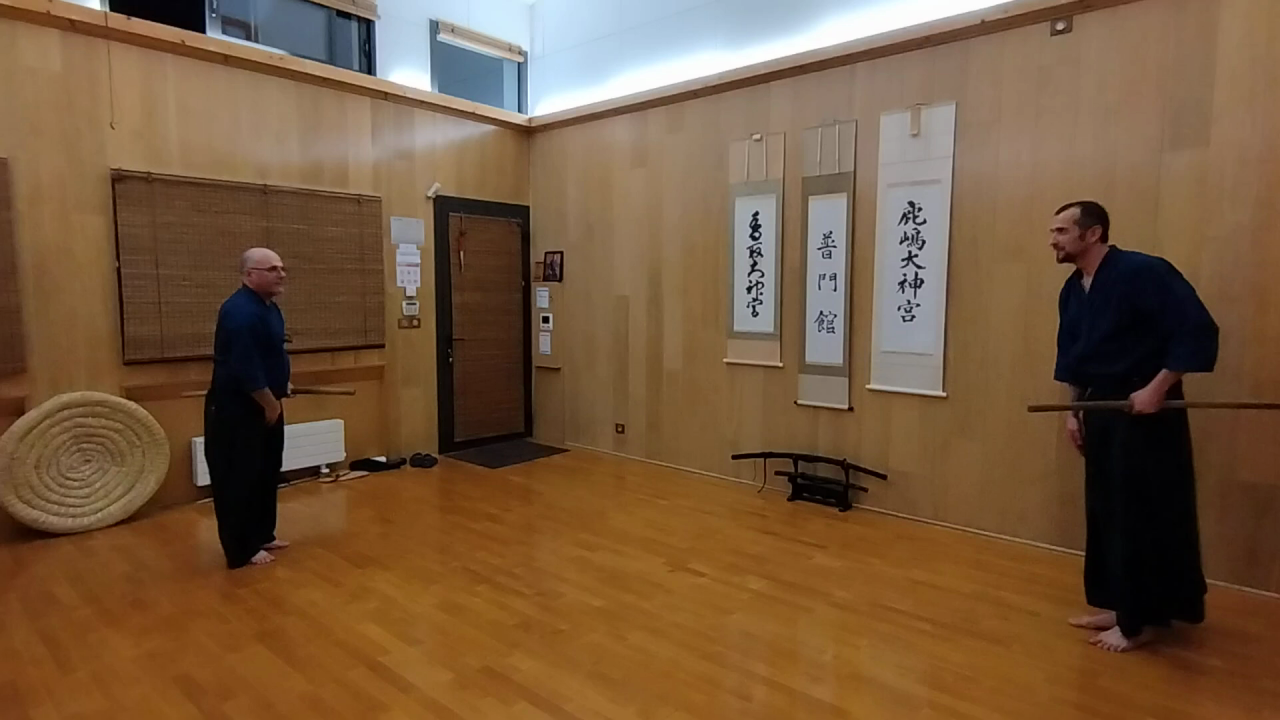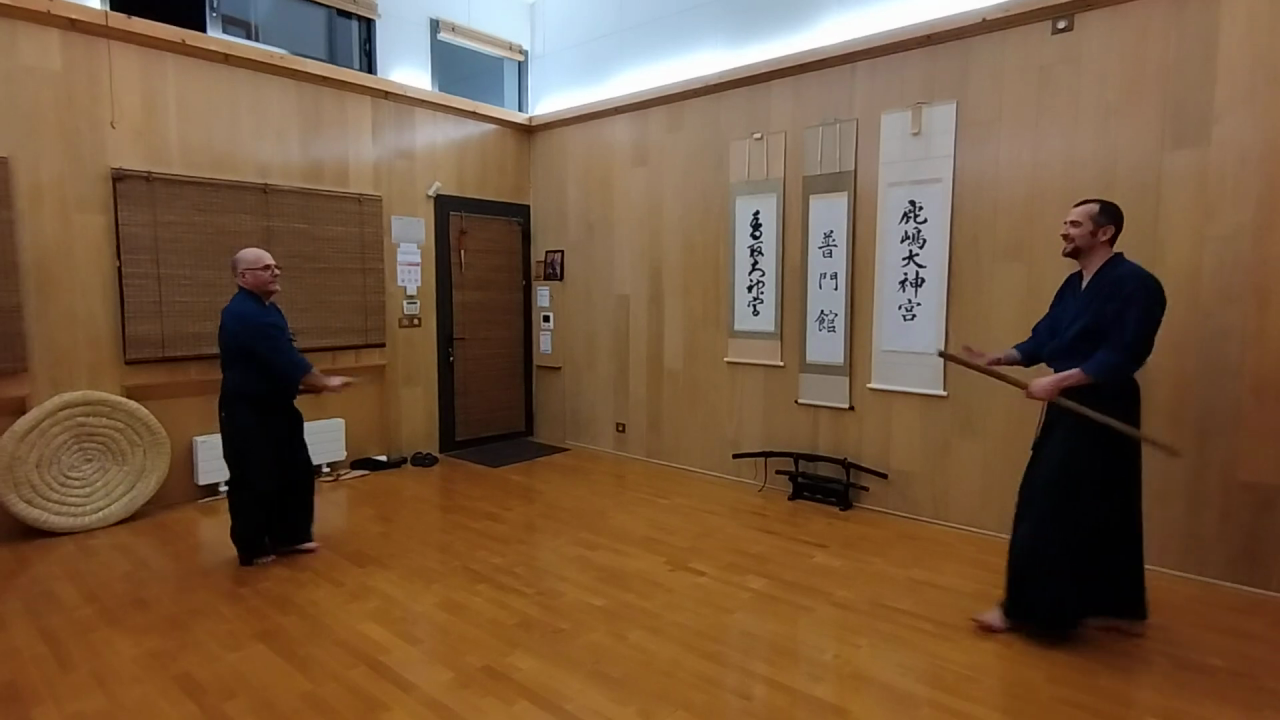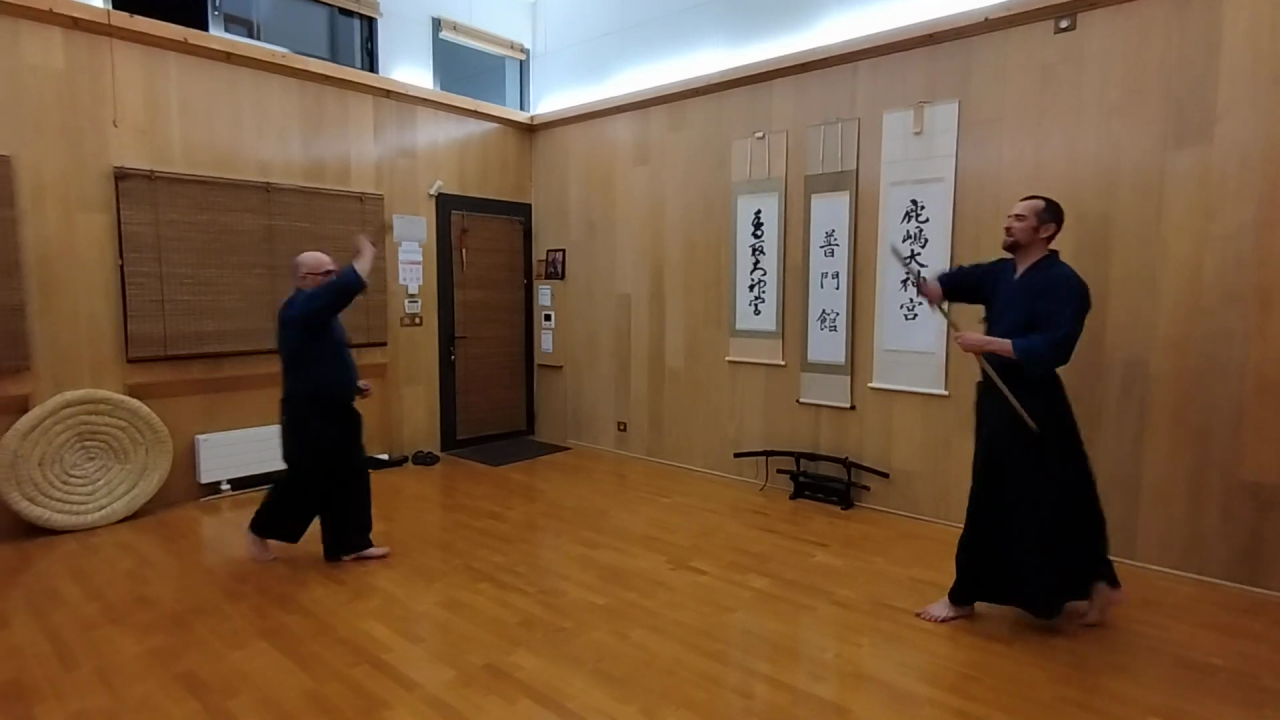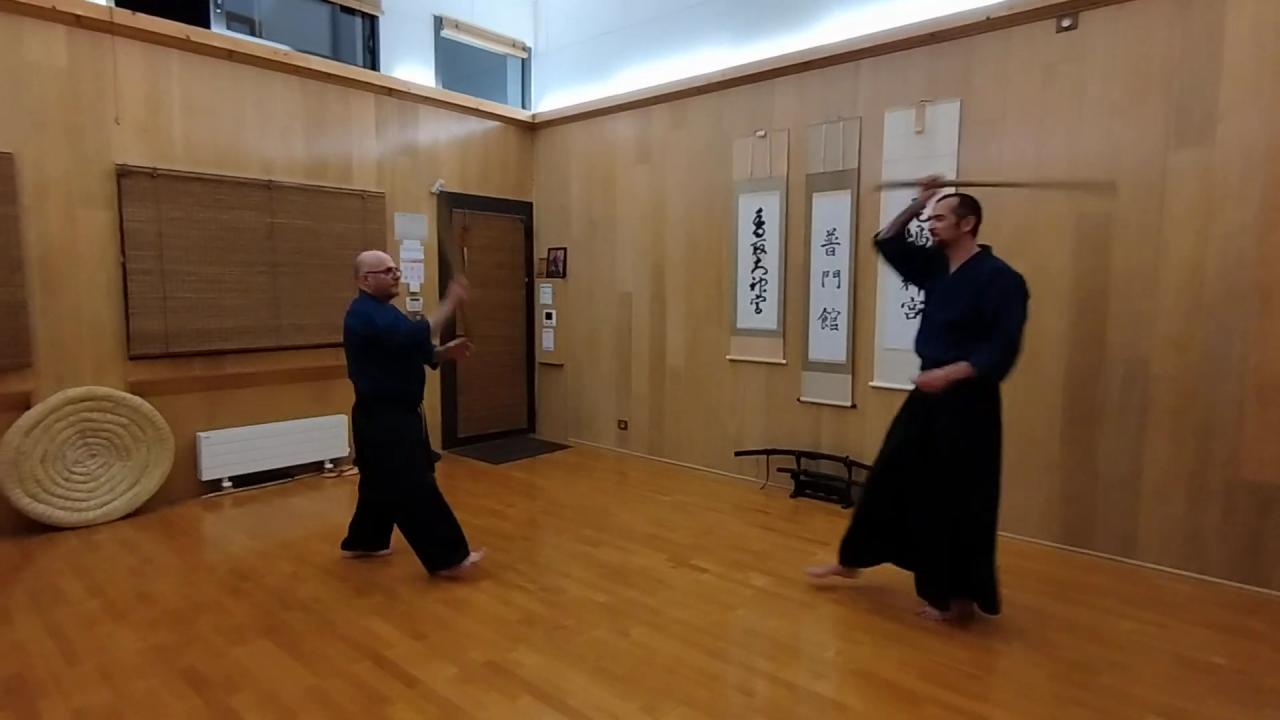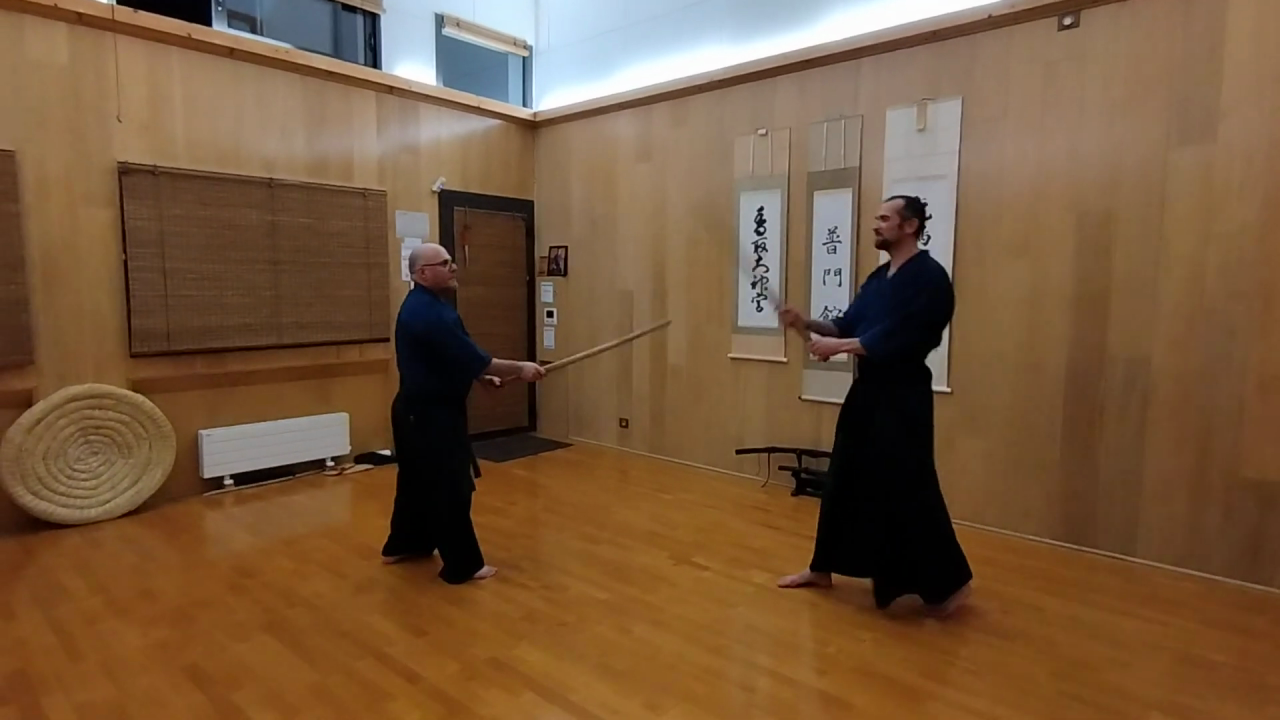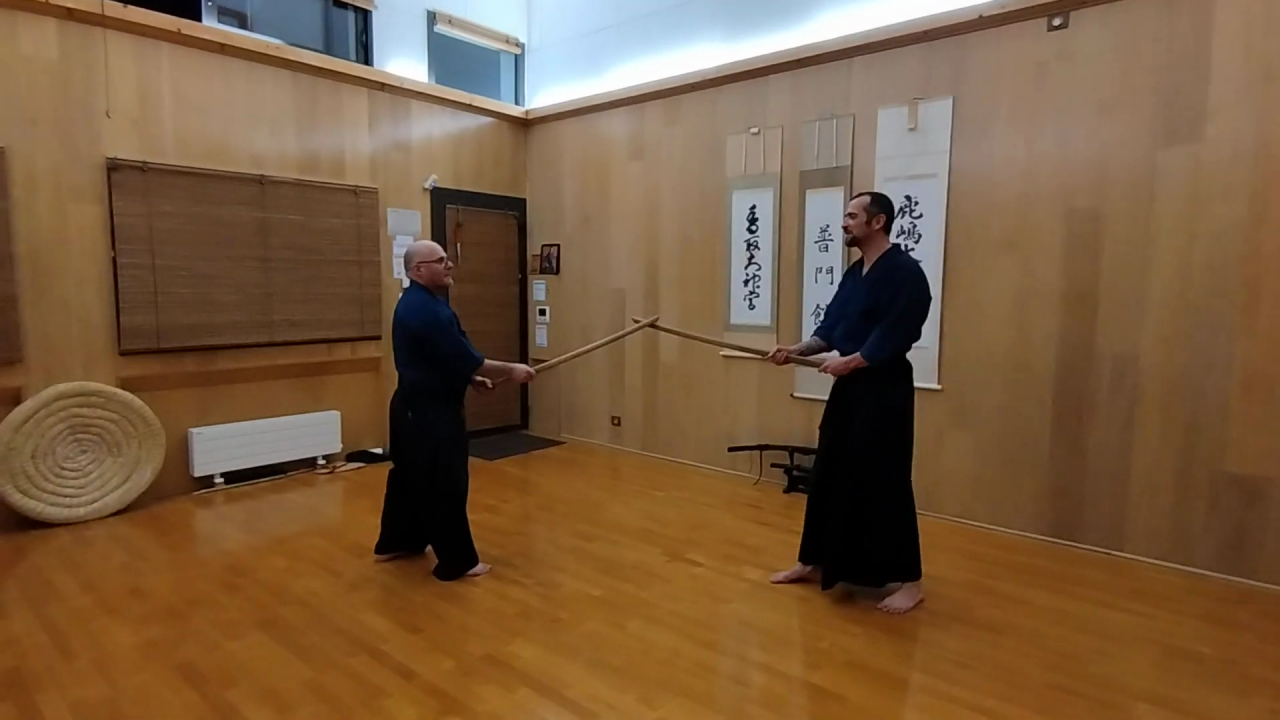
dt=0.5s
person 1, frame 1
left shoulder: (1144, 273)
right shoulder: (1073, 290)
left elbow: (1197, 333)
left wrist: (1157, 387)
right wrist: (1074, 411)
left hip: (1147, 407)
right hip: (1105, 405)
left knee: (1143, 511)
right knee: (1107, 508)
left ankle: (1141, 618)
right ankle: (1118, 605)
person 1, frame 2
left shoulder: (1135, 284)
right shoulder: (1073, 285)
left elbow: (1122, 355)
right elbow: (1044, 340)
left wrist: (1057, 381)
right wrist: (997, 359)
left hip: (1102, 411)
right hip: (1068, 406)
left knee: (1056, 507)
right knee: (1099, 512)
left ankle: (1022, 609)
right ankle: (1118, 609)
person 1, frame 3
left shoulder: (1062, 283)
right shoulder: (1000, 272)
left elbow: (1052, 346)
right elbow: (959, 281)
left wrist: (986, 342)
right wrist: (936, 286)
left hip: (1032, 403)
right hip: (1001, 396)
left knee: (994, 499)
left ankle: (965, 596)
right ankle: (1093, 584)
person 1, frame 4
left shoulder: (1000, 279)
right shoulder: (934, 265)
left elbow: (1001, 349)
right elbow: (887, 242)
left wrist: (949, 373)
right wrist: (917, 202)
left hip: (967, 403)
right hip: (927, 394)
left knee: (958, 499)
right knee: (888, 478)
left ankle: (957, 594)
right ankle: (850, 560)
person 1, frame 5
left shoulder: (929, 277)
right shoulder: (879, 277)
left elbow: (899, 336)
right elbow: (852, 325)
left wrist: (838, 345)
right wrist: (809, 325)
left hip: (902, 394)
right hip: (868, 389)
left knee: (908, 487)
right knee: (844, 479)
left ankle: (950, 583)
right ankle: (823, 567)
person 1, frame 6
left shoulder: (905, 272)
right shoulder: (854, 273)
left elbow: (895, 337)
right elbow: (831, 328)
left wrist: (851, 360)
right wrist: (795, 350)
left hip: (885, 389)
right hip: (850, 386)
left knee: (882, 481)
right knee: (830, 474)
left ankle: (907, 579)
right ankle: (815, 560)
person 2, frame 1
left shoulder: (269, 309)
right shoulder: (240, 312)
right elbow: (244, 370)
left wrist: (279, 387)
right wrist: (269, 404)
left hip: (262, 407)
right hip: (235, 410)
left knee: (265, 474)
right knee: (238, 479)
left ankle: (261, 536)
right ankle: (241, 549)
person 2, frame 2
left shoulder: (267, 309)
right shoulder: (243, 314)
right elbow: (282, 359)
left wrist: (302, 381)
right wrist: (325, 383)
left hip: (276, 408)
right hip: (247, 413)
left knee: (298, 471)
right knee: (253, 482)
left ankle: (289, 537)
right ankle: (252, 549)
person 2, frame 3
left shoulder: (320, 315)
right shoulder: (301, 311)
right elbow: (348, 285)
left wrist: (352, 385)
right wrist: (366, 253)
left hip: (336, 410)
right hip: (308, 415)
left knee: (352, 477)
right knee: (303, 483)
left ankle: (350, 544)
right ankle: (263, 530)
person 2, frame 4
left shoulder: (384, 312)
right shoulder: (364, 314)
left elbow: (419, 350)
right elbow: (413, 335)
left wrist: (447, 351)
right wrist: (448, 304)
left hip: (396, 412)
right hip: (382, 416)
left knee: (382, 481)
right knee: (416, 485)
left ankle: (362, 541)
right ankle: (448, 557)
person 2, frame 5
left shoulder: (421, 305)
right shoulder: (428, 312)
left elbow: (447, 360)
right elbow: (467, 357)
left wrist: (481, 377)
right wrist: (518, 368)
left hip: (418, 409)
right hip: (430, 414)
left knee: (417, 481)
right knee: (449, 488)
left ankle: (404, 544)
right ankle: (462, 565)
person 2, frame 6
left shoulder: (414, 303)
right shoulder: (427, 310)
right elbow: (463, 358)
left wrist: (470, 378)
right wrist: (510, 370)
left hip: (415, 406)
right hip: (430, 411)
left knee: (410, 476)
right knee: (445, 484)
left ankle: (395, 542)
right ankle: (456, 561)
